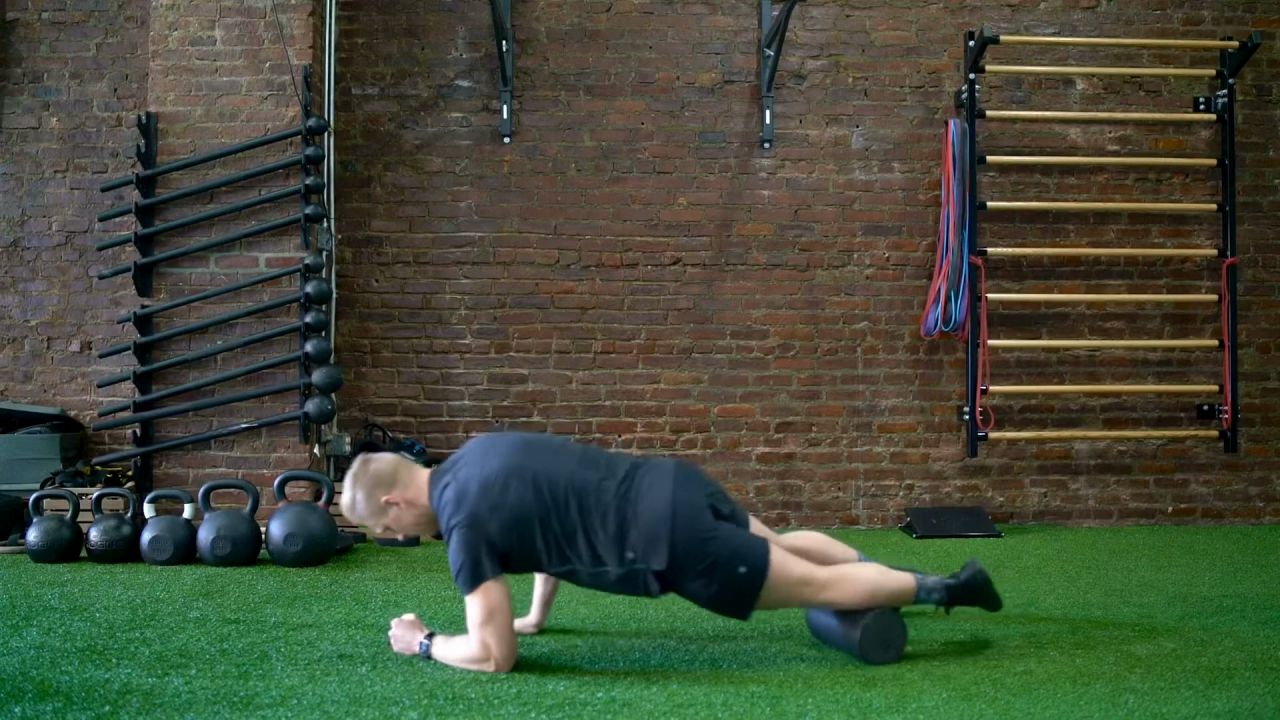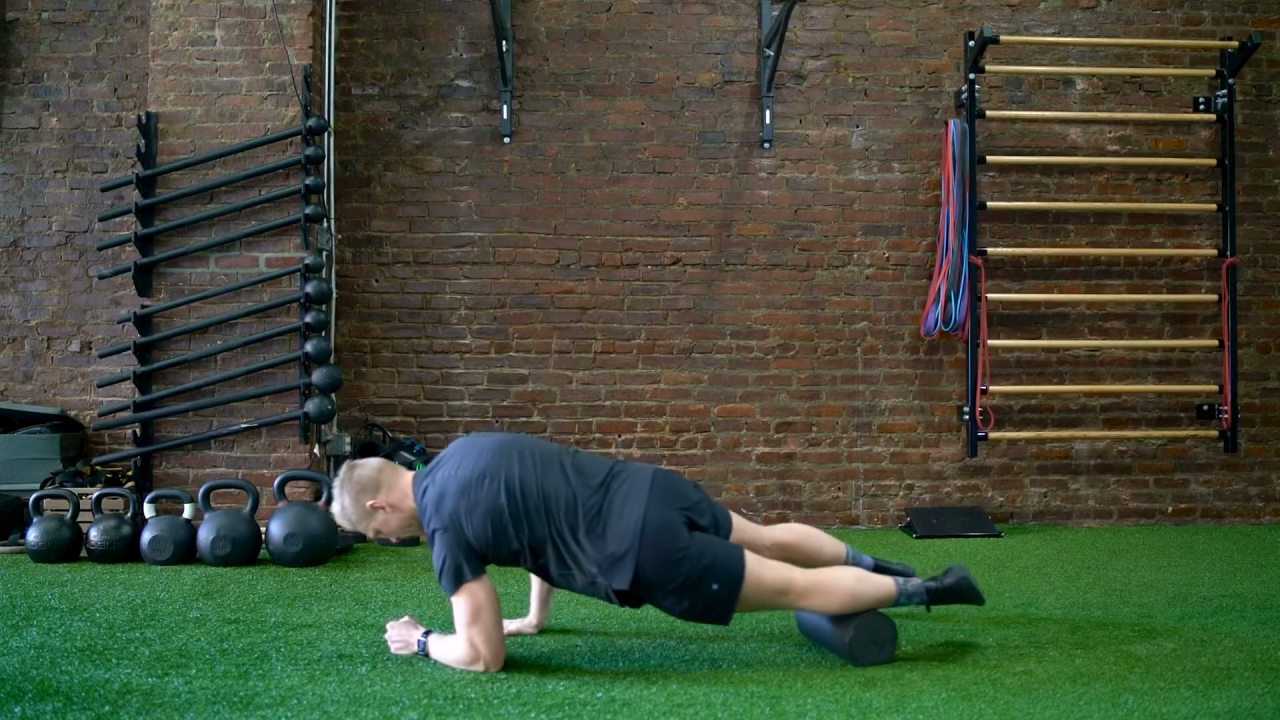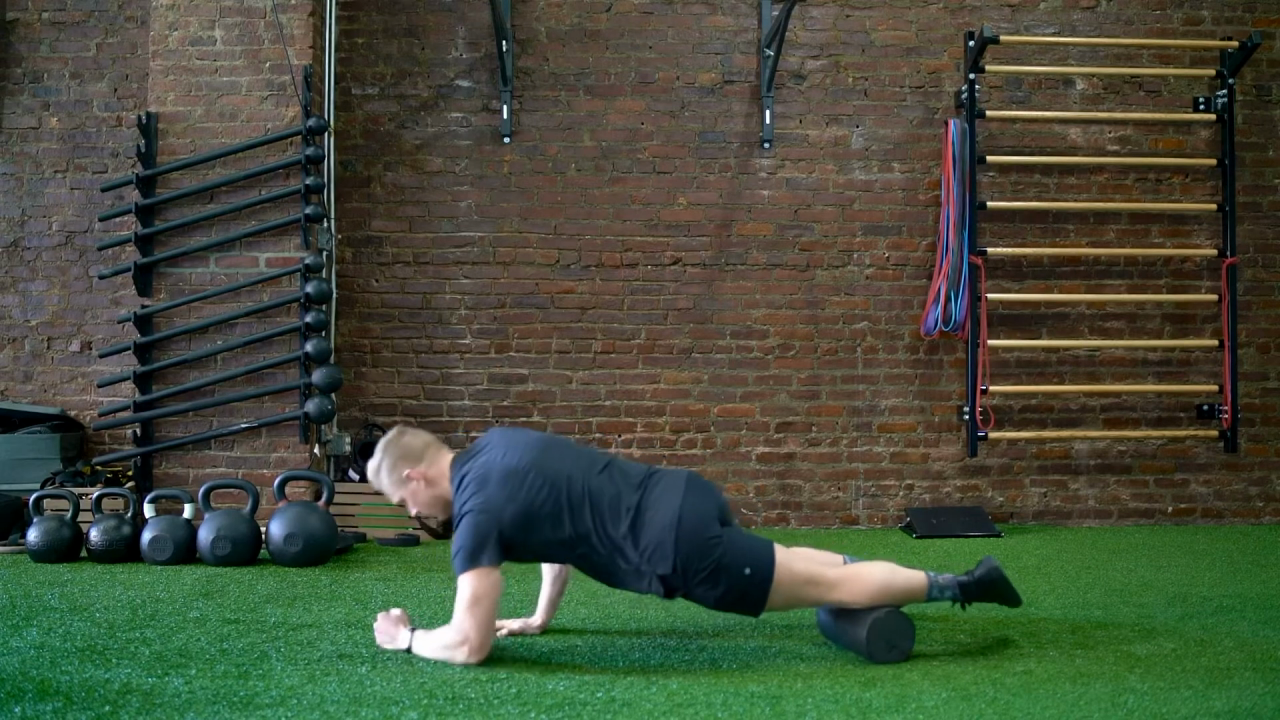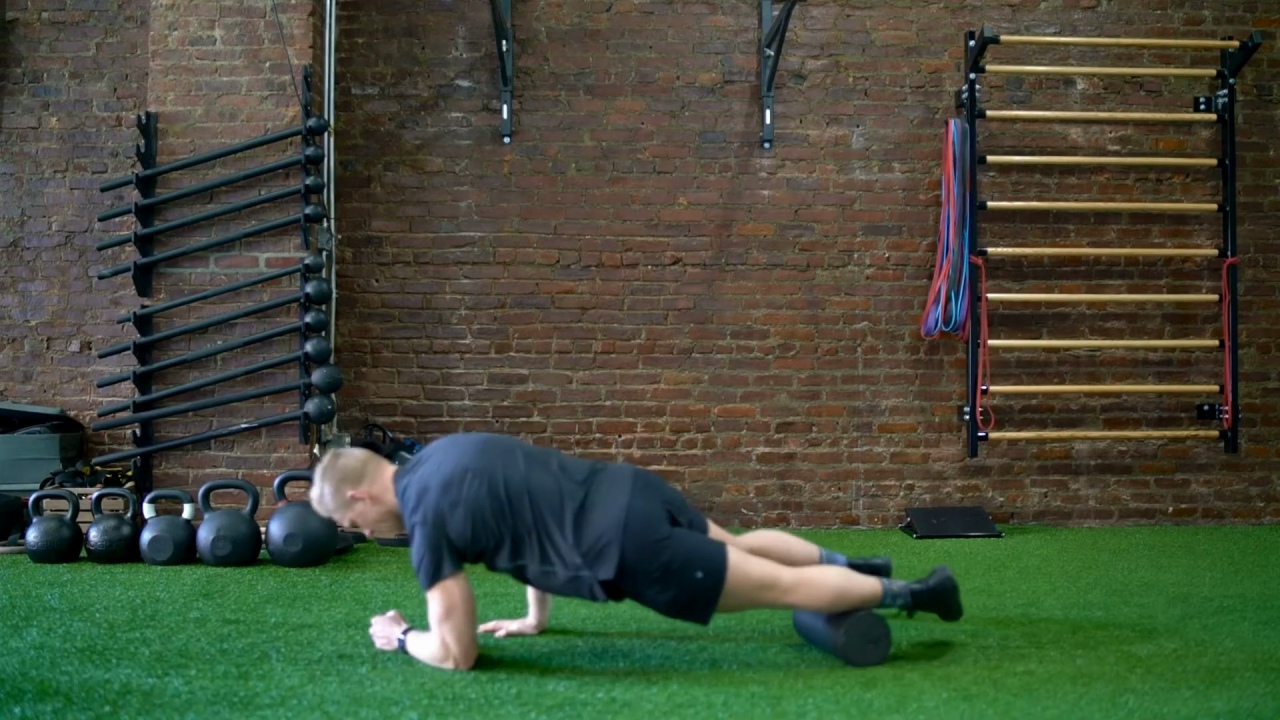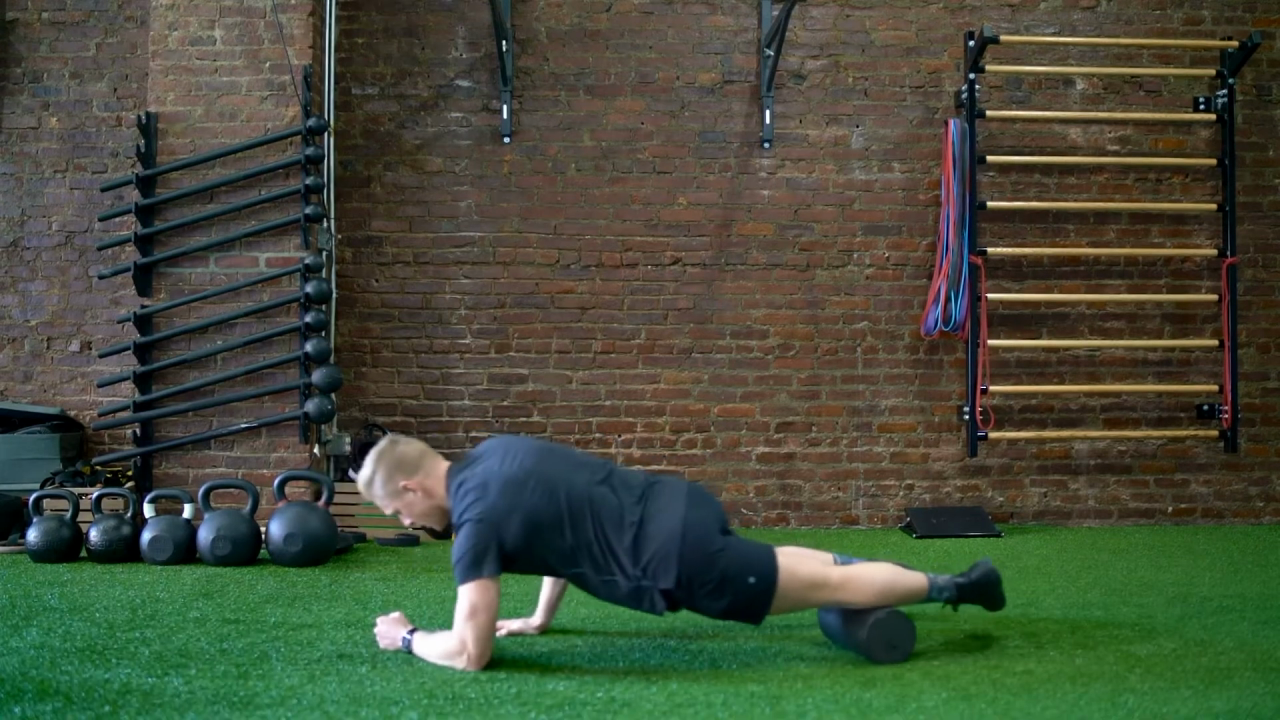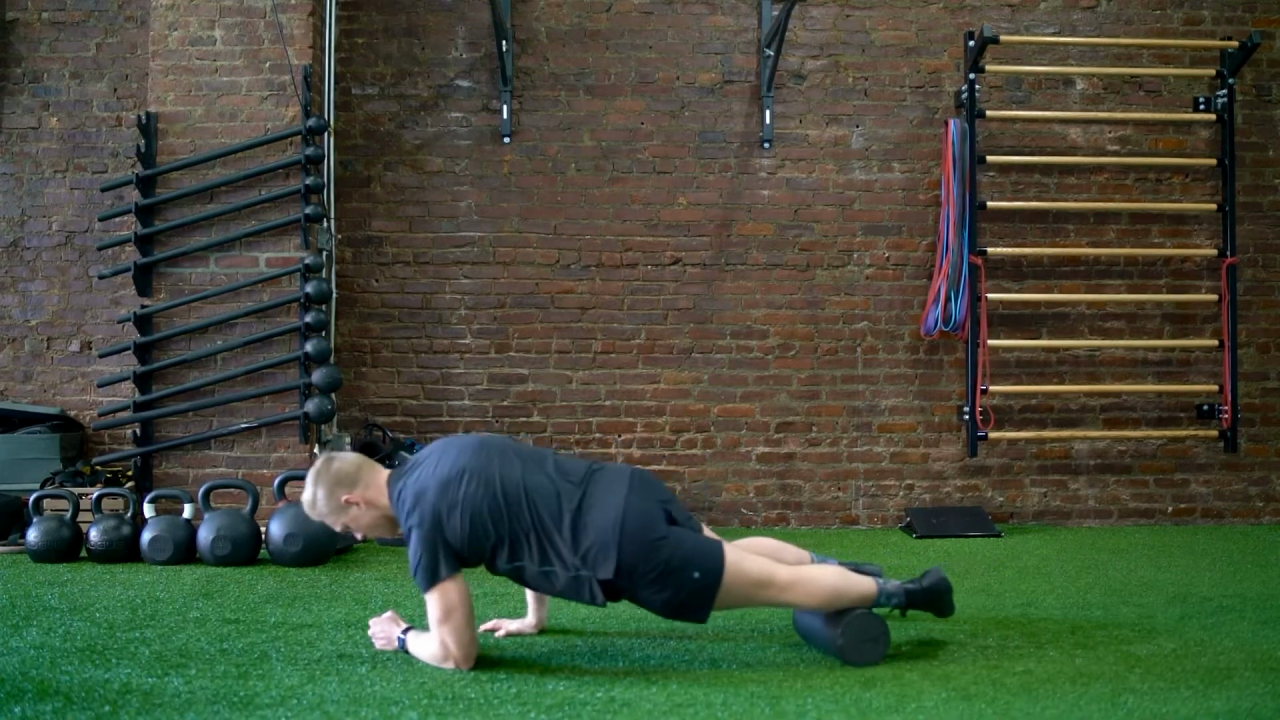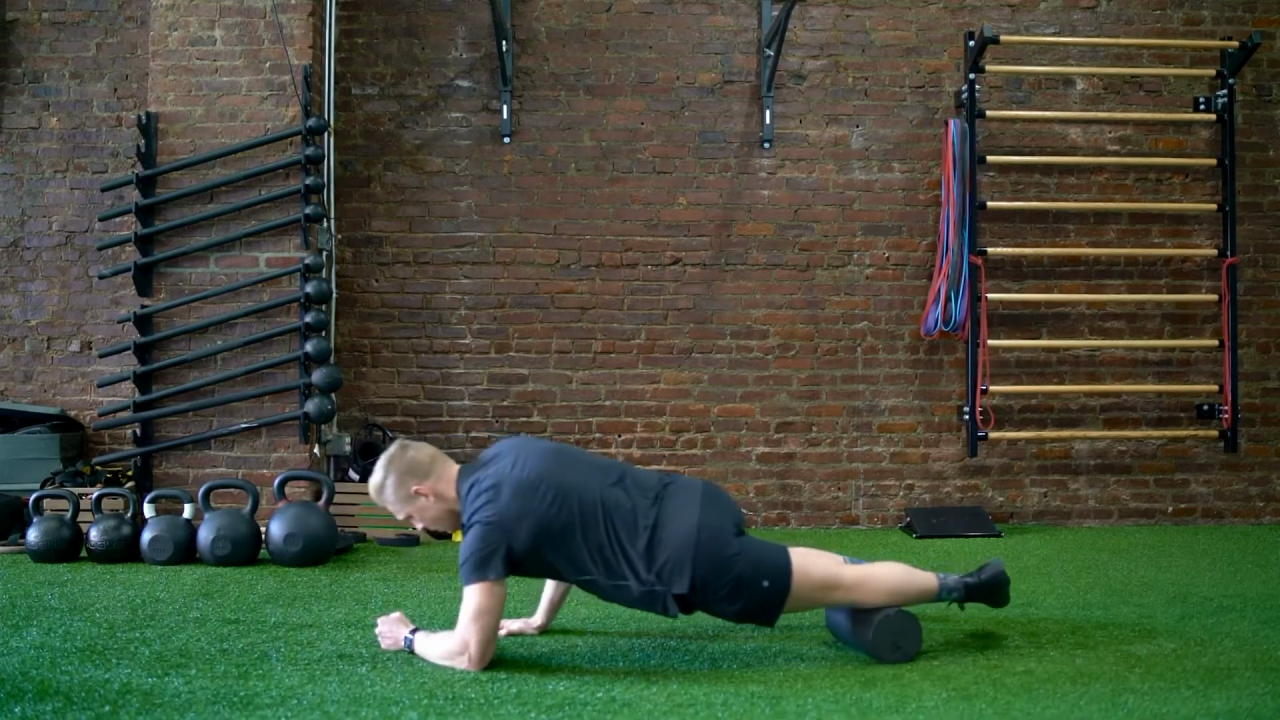
dt=0.7s
person 1, frame 1
left shoulder: (464, 521)
right shoulder: (477, 455)
left elbow: (494, 654)
left wrist: (425, 644)
right wrist: (538, 614)
left hip: (670, 536)
right hip: (673, 486)
left knee: (816, 584)
right knee: (778, 543)
left ankle: (946, 588)
right ankle: (885, 573)
person 1, frame 2
left shoulder: (446, 525)
right shoulder: (463, 455)
left elbow: (484, 656)
left wrist: (422, 641)
right wrist: (535, 616)
left hip: (648, 549)
right hip: (652, 489)
left knee: (795, 588)
right knee: (766, 541)
left ankle: (926, 589)
right ankle: (869, 565)
person 1, frame 3
left shoulder: (477, 509)
right shoulder: (496, 445)
left elbow: (469, 646)
left wrist: (403, 638)
right wrist: (541, 617)
left hip: (677, 544)
right hip: (680, 495)
left knee: (827, 587)
right knee: (775, 556)
left ankle: (960, 583)
right ankle: (872, 569)
person 1, frame 4
left shoulder: (426, 518)
right shoulder: (442, 458)
left elbow: (457, 654)
left wrist: (401, 637)
right wrist: (535, 619)
left hip: (627, 545)
right hip: (630, 490)
left knee: (777, 586)
right knee: (735, 545)
left ankle: (910, 594)
right ankle: (848, 565)
person 1, frame 5
left shoulder: (477, 519)
right shoulder: (493, 454)
left elbow: (470, 652)
left wrist: (406, 637)
right wrist: (539, 619)
left hip: (675, 556)
right hip: (676, 506)
left knee: (825, 591)
right knee: (765, 558)
left ankle: (955, 585)
right ankle: (853, 564)
person 1, frame 6
left shoulder: (423, 520)
right shoulder: (437, 460)
left elbow: (457, 654)
left wrist: (400, 636)
right wrist: (533, 618)
left hip: (623, 544)
right hip: (626, 491)
left knee: (772, 584)
right knee: (729, 550)
left ankle: (902, 592)
right ankle: (845, 569)
person 1, frame 7
left shoulder: (487, 523)
right shoulder: (505, 456)
left elbow: (472, 652)
left wrist: (410, 638)
right wrist: (540, 618)
left hip: (692, 556)
right hip: (690, 504)
left knee: (835, 588)
right knee: (777, 556)
left ankle: (963, 585)
right ankle: (863, 565)
